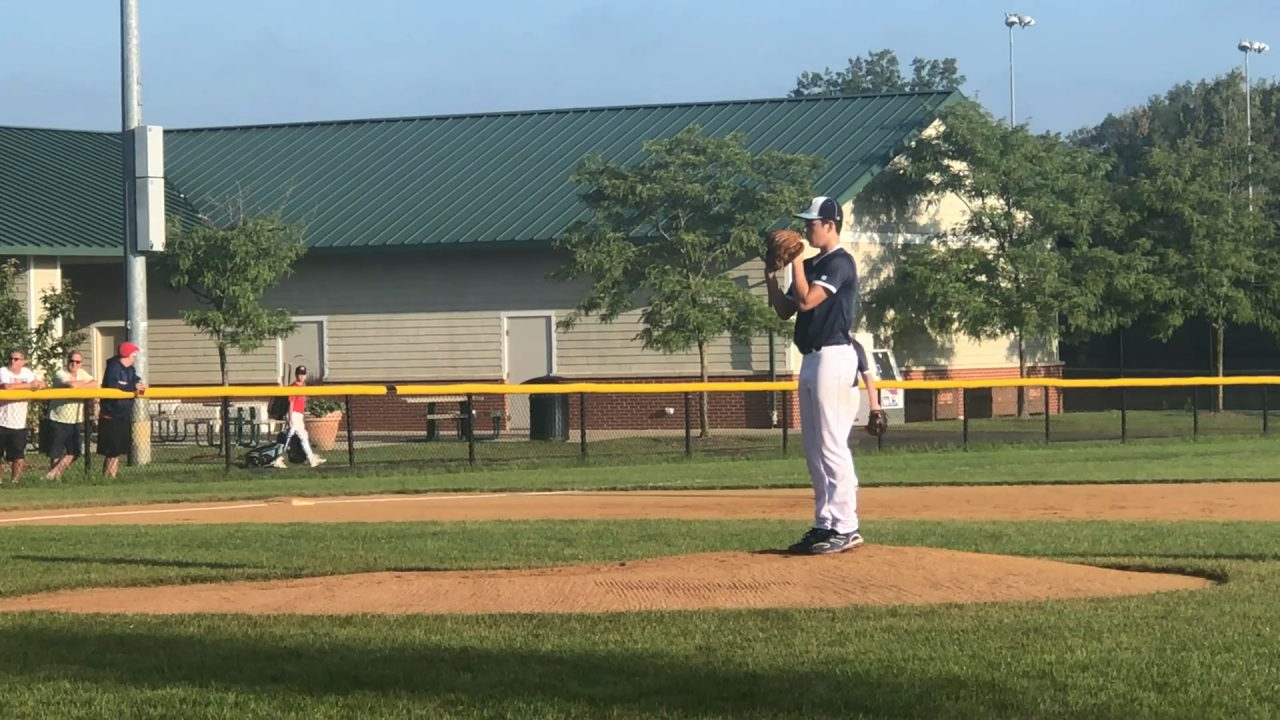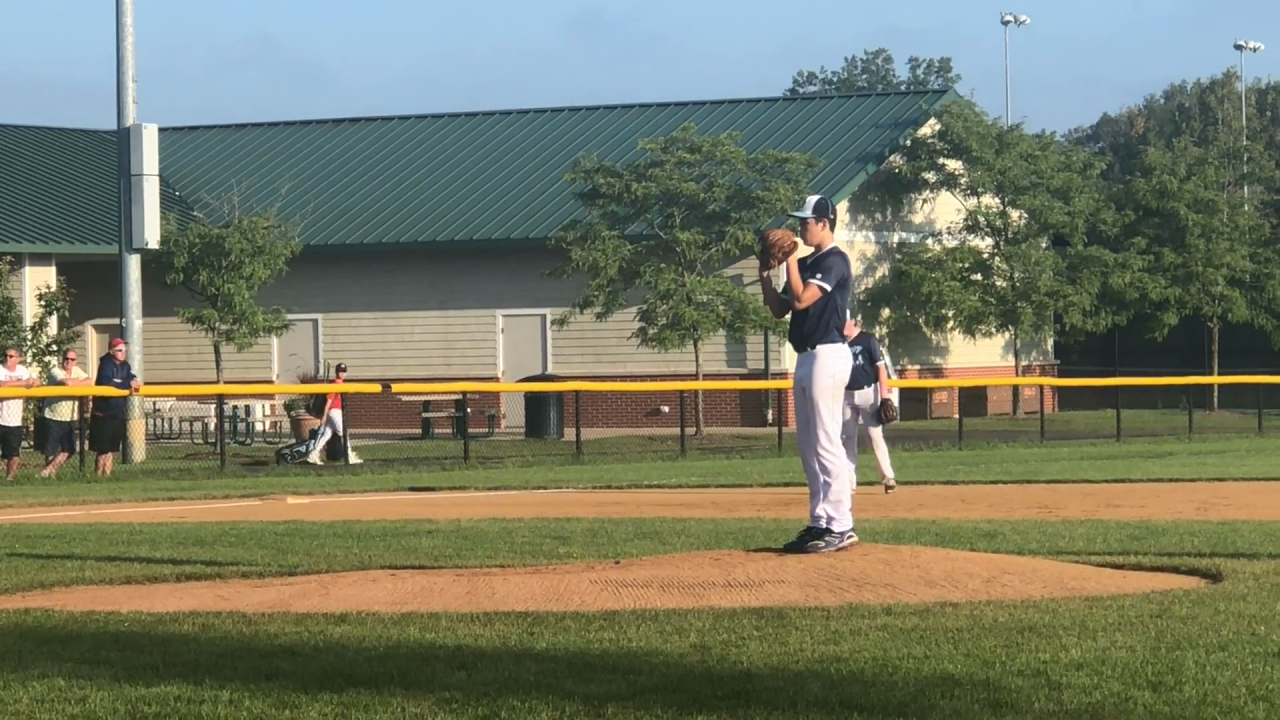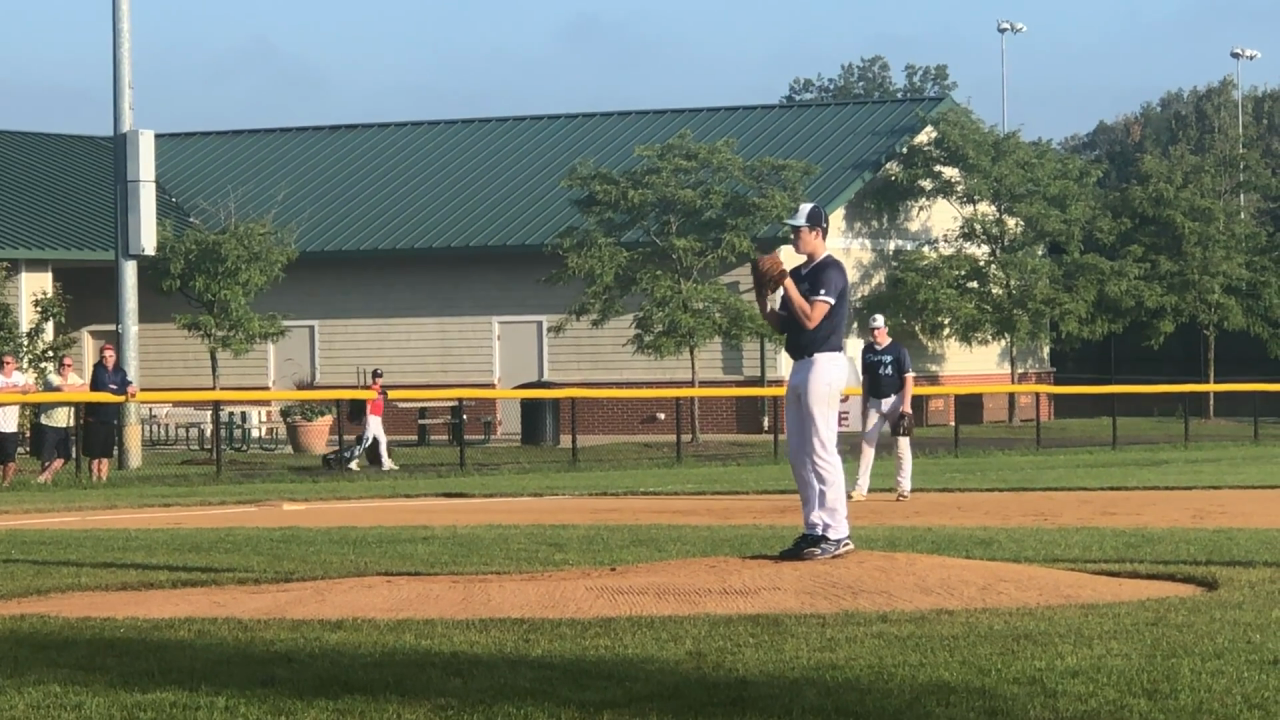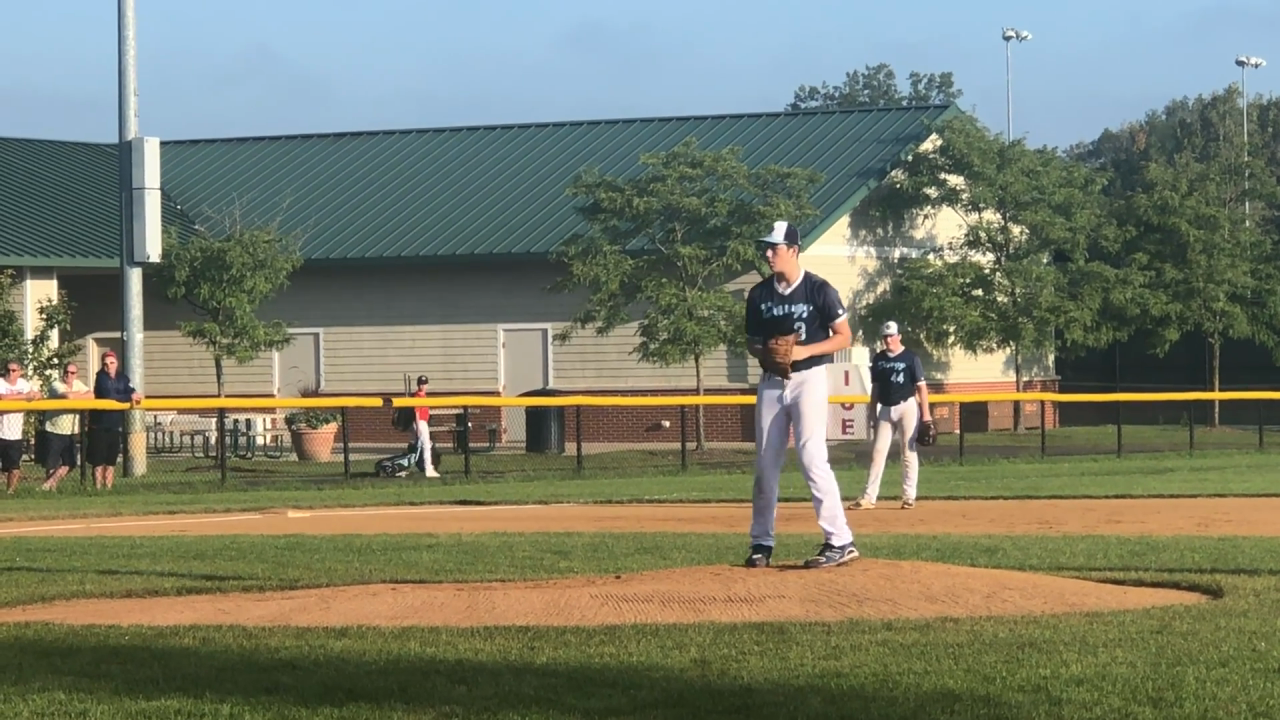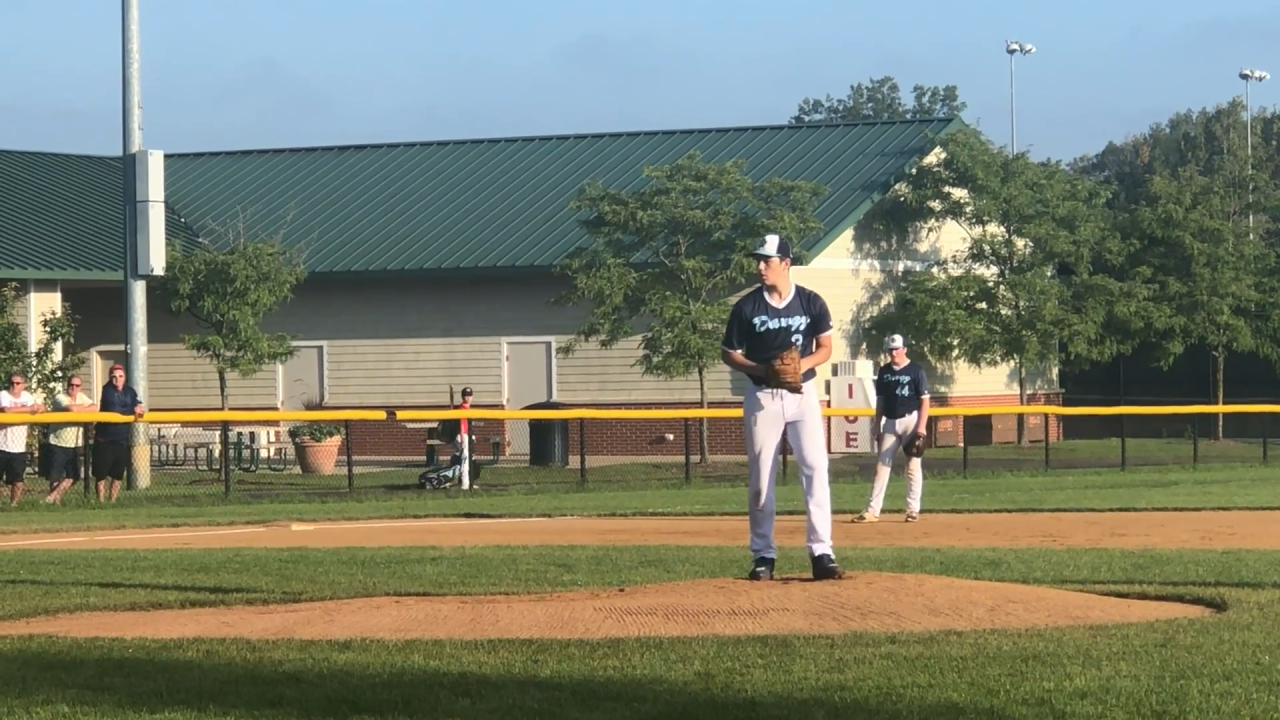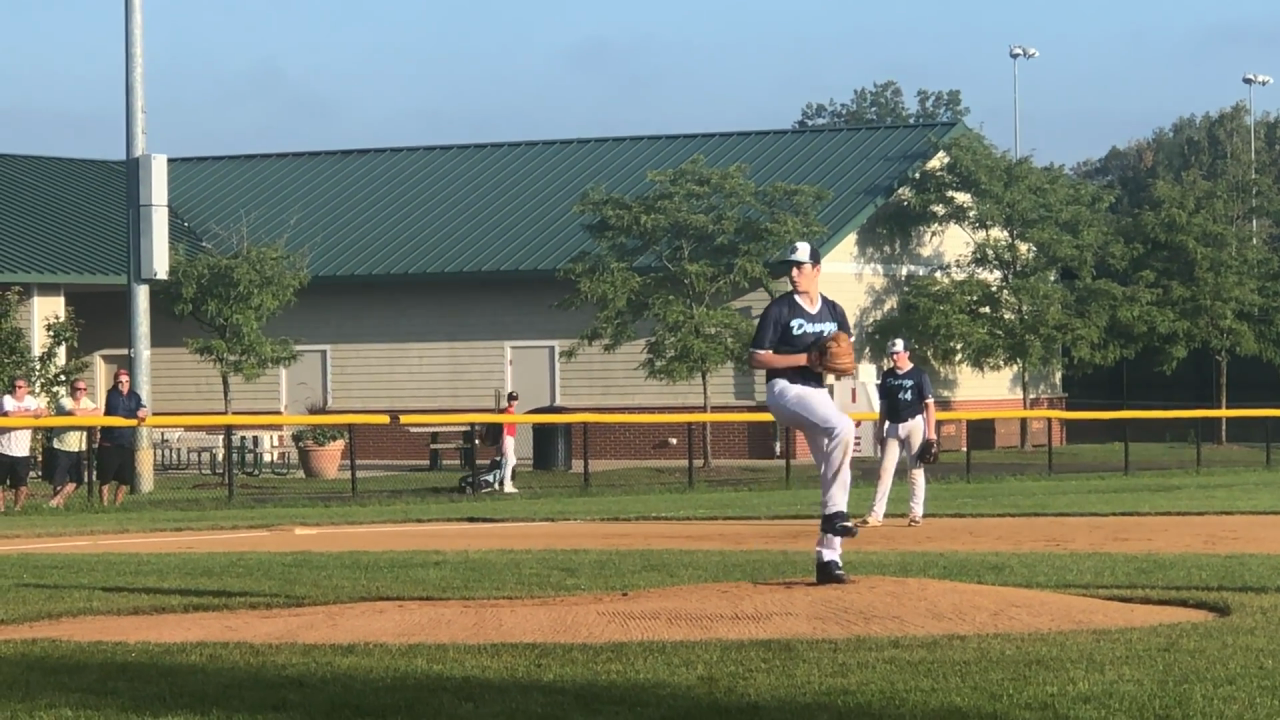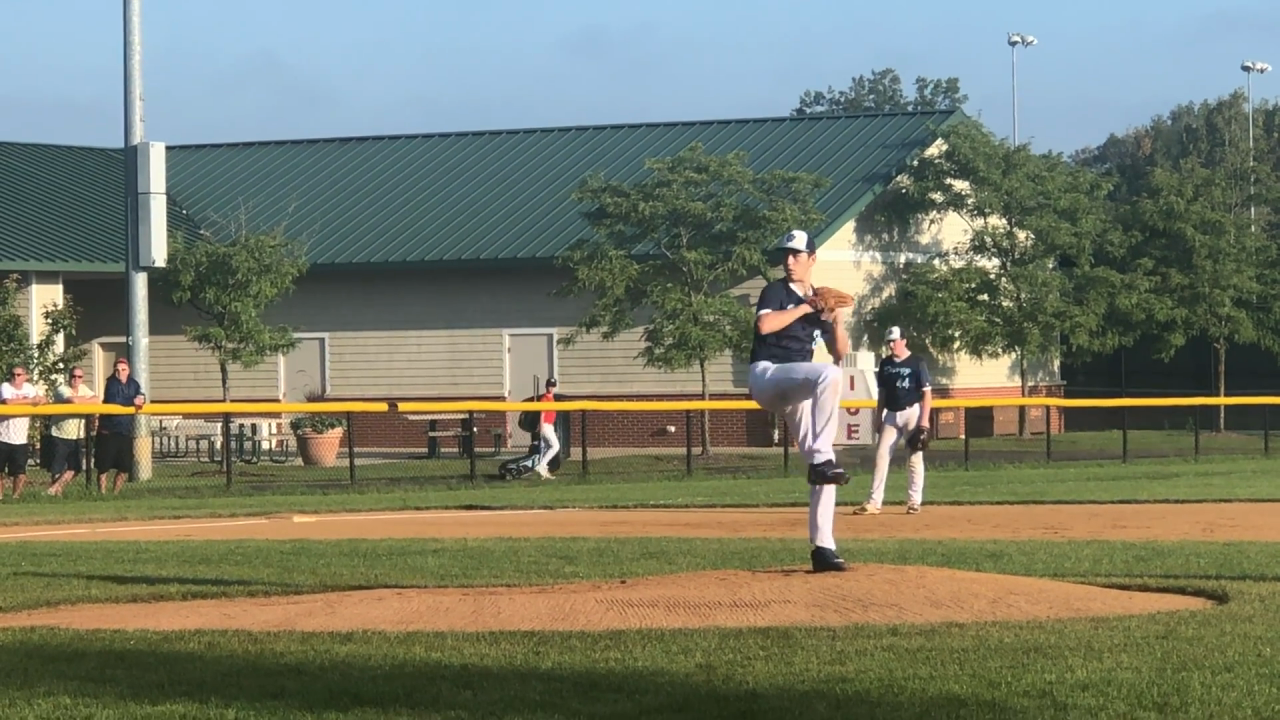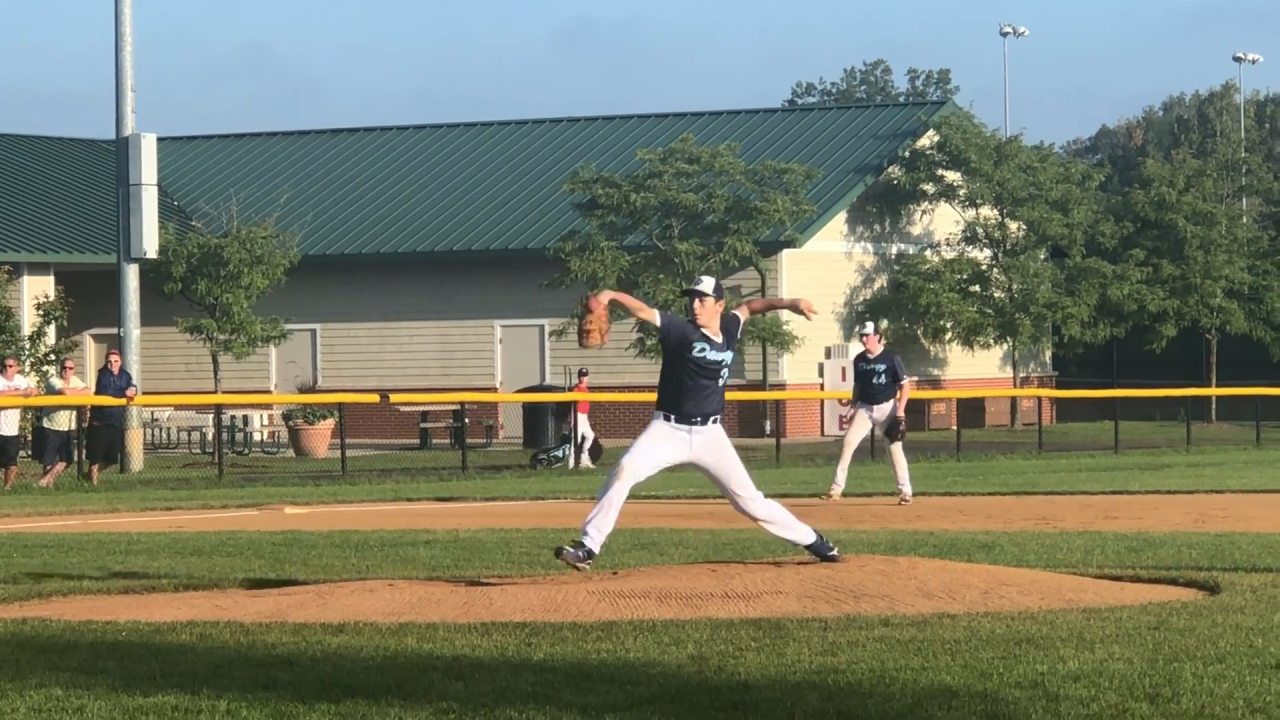
dt=0.5s
person 1, frame 1
left shoulder: (839, 262)
right shoulder: (812, 265)
left elbow: (806, 301)
right elbow: (784, 310)
left wrist: (796, 261)
right wrist: (771, 272)
left hip: (831, 358)
right hip: (811, 360)
left knee: (831, 445)
right knee: (813, 447)
left ankle: (846, 527)
right ankle: (825, 524)
person 1, frame 2
left shoulder: (834, 260)
right shoulder: (806, 263)
left elbow: (801, 299)
right elbow: (779, 308)
left wrist: (790, 258)
right wrist: (765, 271)
left hip: (827, 356)
right hip: (806, 358)
left knee: (826, 443)
right knee: (808, 446)
left ankle: (841, 526)
right ankle: (820, 522)
person 1, frame 3
left shoulder: (830, 271)
right shoulder: (799, 273)
left elbow: (810, 319)
right elbow: (781, 326)
left wrist: (786, 281)
right wrist: (762, 294)
left hip: (822, 366)
right hip: (800, 367)
left knee: (821, 452)
right knee: (799, 454)
left ankle: (837, 535)
right ankle: (814, 531)
person 1, frame 4
left shoulder: (819, 290)
right shoulder: (758, 294)
left elbow: (844, 337)
right elbow: (752, 341)
left wrist: (804, 351)
right wrist: (764, 355)
left hip: (810, 380)
right hip: (771, 383)
left knee: (812, 459)
right knee: (766, 465)
left ankle: (840, 541)
right ankle: (762, 542)
person 1, frame 5
left shoulder: (811, 302)
right shoulder: (746, 306)
left elbow: (825, 348)
right elbow: (729, 354)
left wrist: (802, 365)
right wrist: (760, 369)
left hip: (801, 393)
right hip: (762, 396)
left knee: (816, 468)
right knee: (761, 478)
left ankle: (822, 553)
right ankle: (764, 555)
person 1, frame 6
left shoulder: (834, 311)
right shoulder: (776, 310)
right elbow: (758, 359)
right wrist: (805, 359)
left hip: (820, 394)
right hip: (786, 392)
left knee: (834, 470)
right knee: (843, 429)
left ankle: (828, 558)
right ankle: (833, 513)
person 1, frame 7
right shoulder: (775, 291)
left elbow: (841, 352)
right elbow: (764, 326)
left wrist: (835, 320)
right wrist: (805, 307)
left hip: (800, 389)
right hip: (767, 377)
right knee: (830, 377)
left ankle: (823, 547)
right ankle: (823, 461)
person 1, frame 8
left shoulder: (730, 331)
right shoulder: (680, 329)
left elbow: (748, 307)
right elbow: (641, 308)
left wrist: (789, 303)
right wrist: (607, 295)
left hip: (707, 434)
right hip: (666, 431)
left knee: (749, 501)
right knee: (626, 470)
left ankle: (811, 540)
right ankle: (585, 548)
